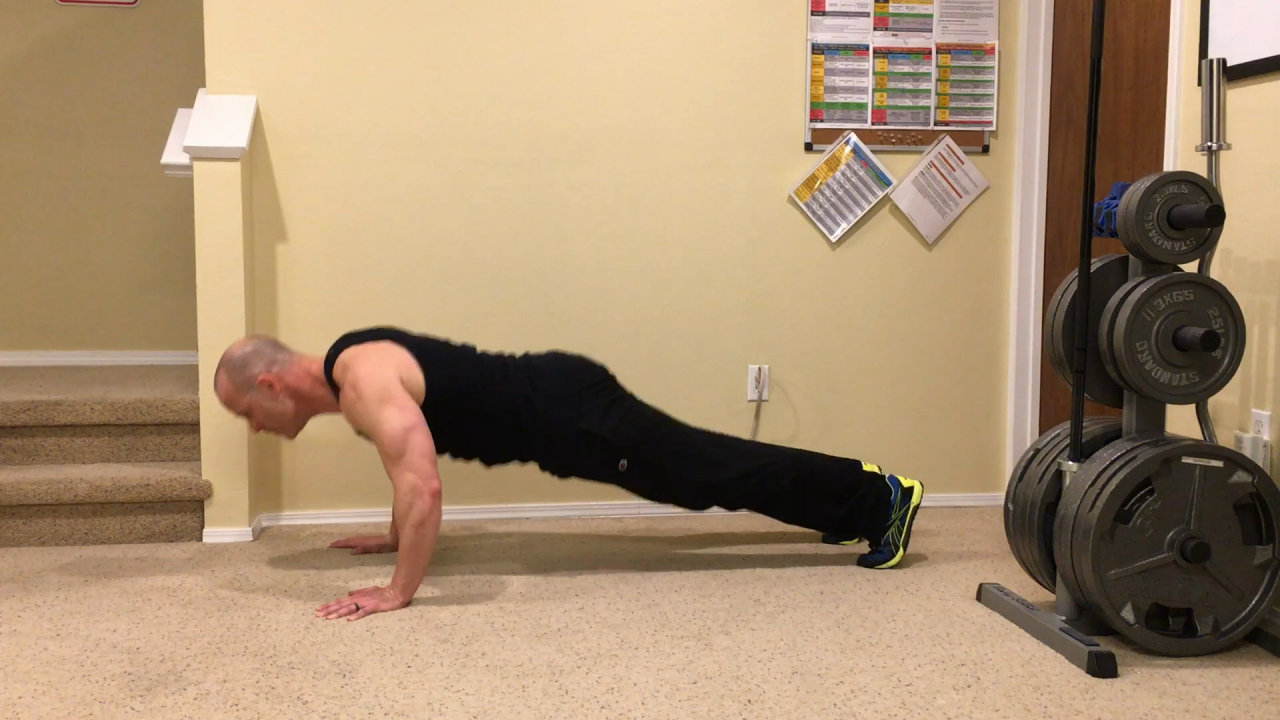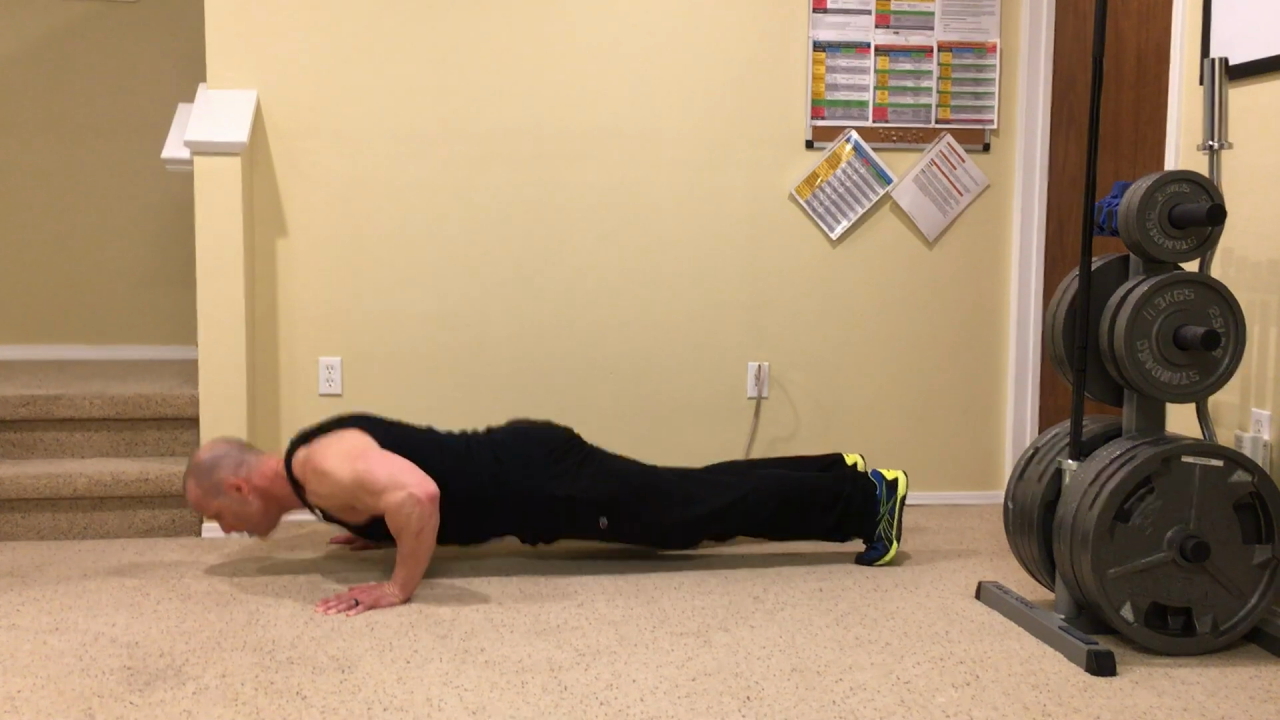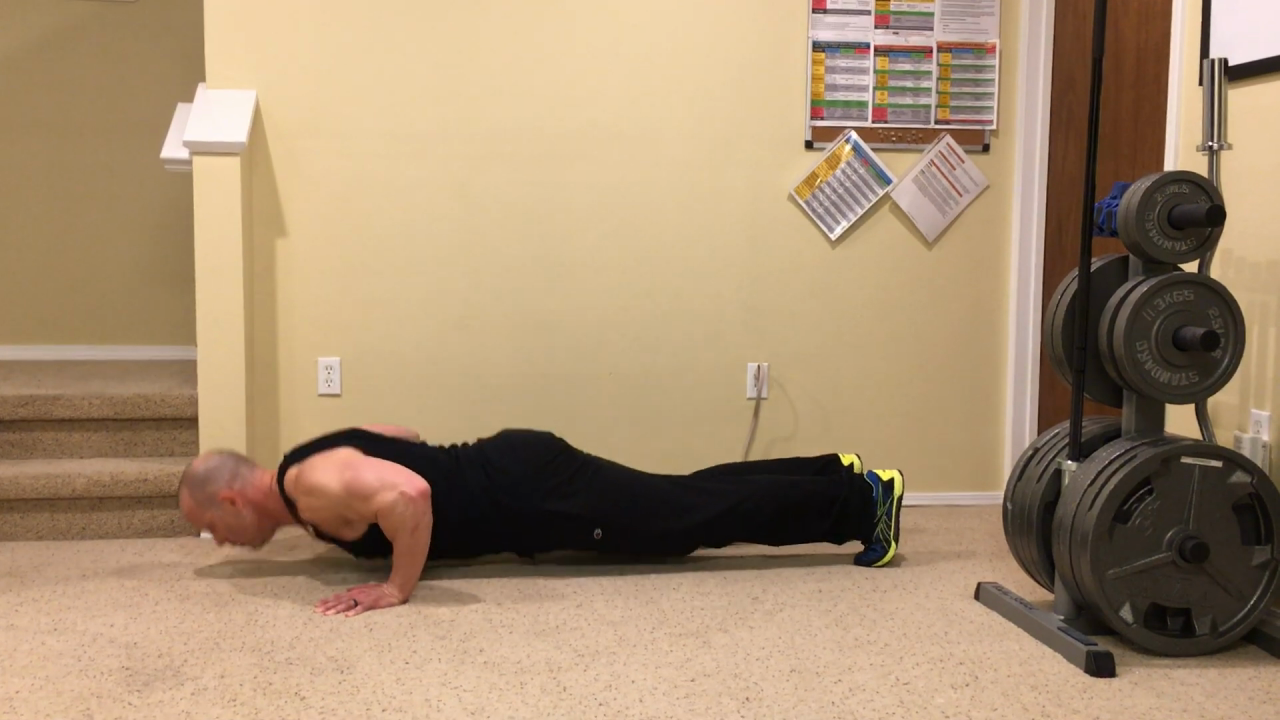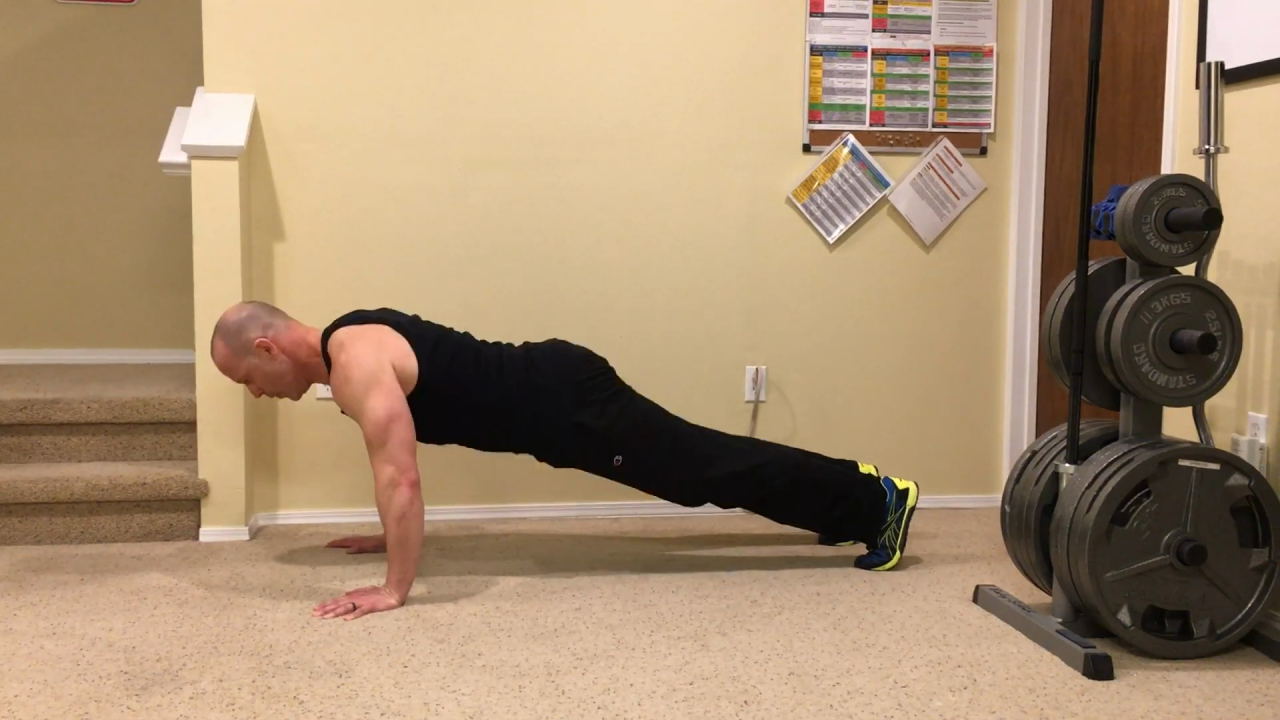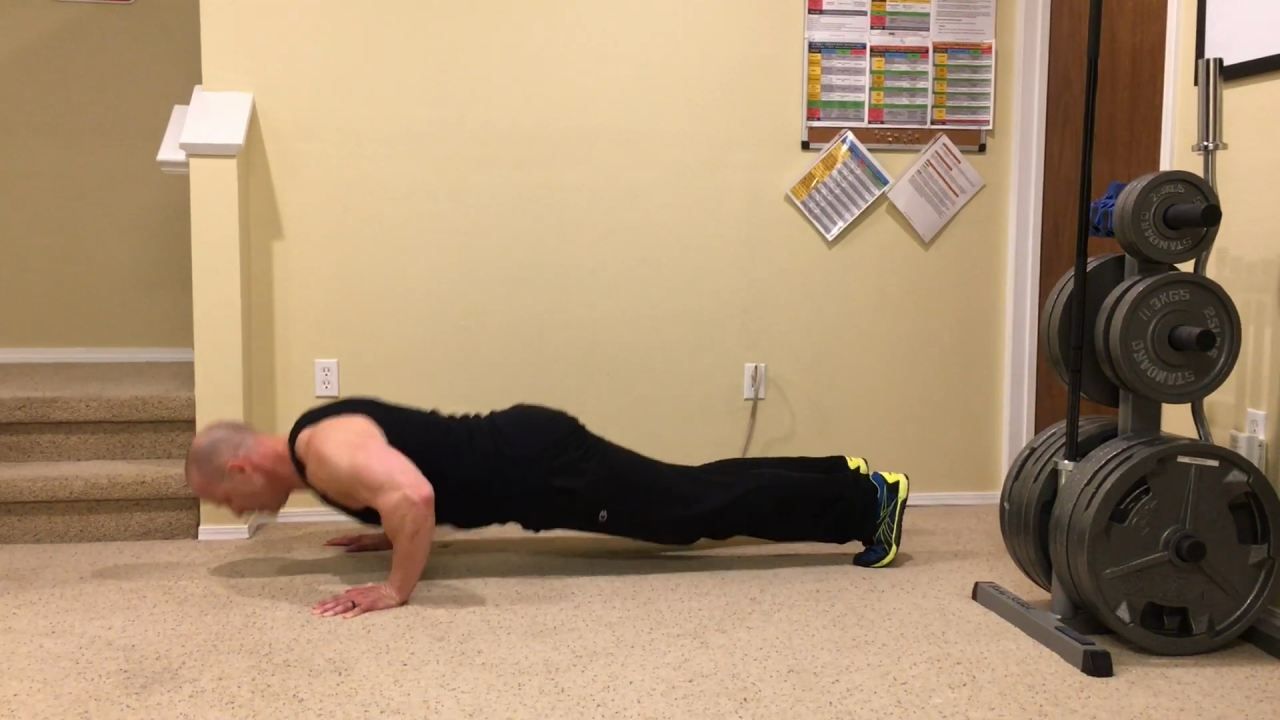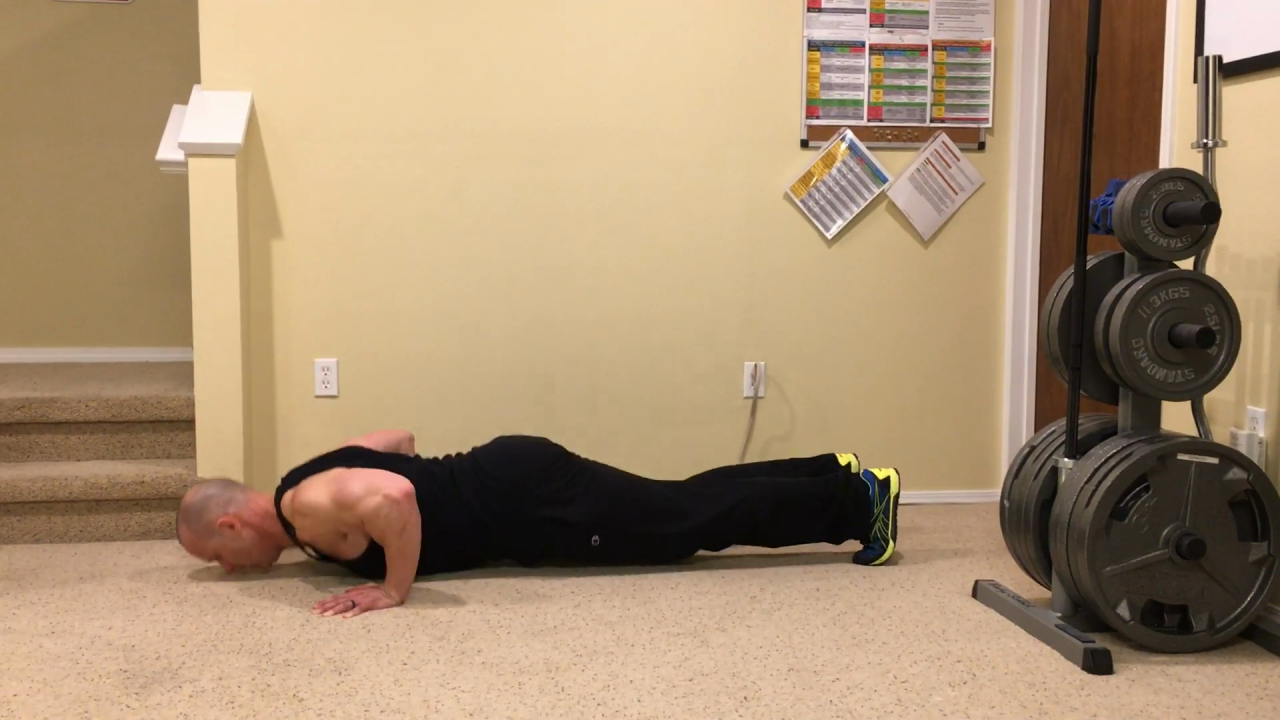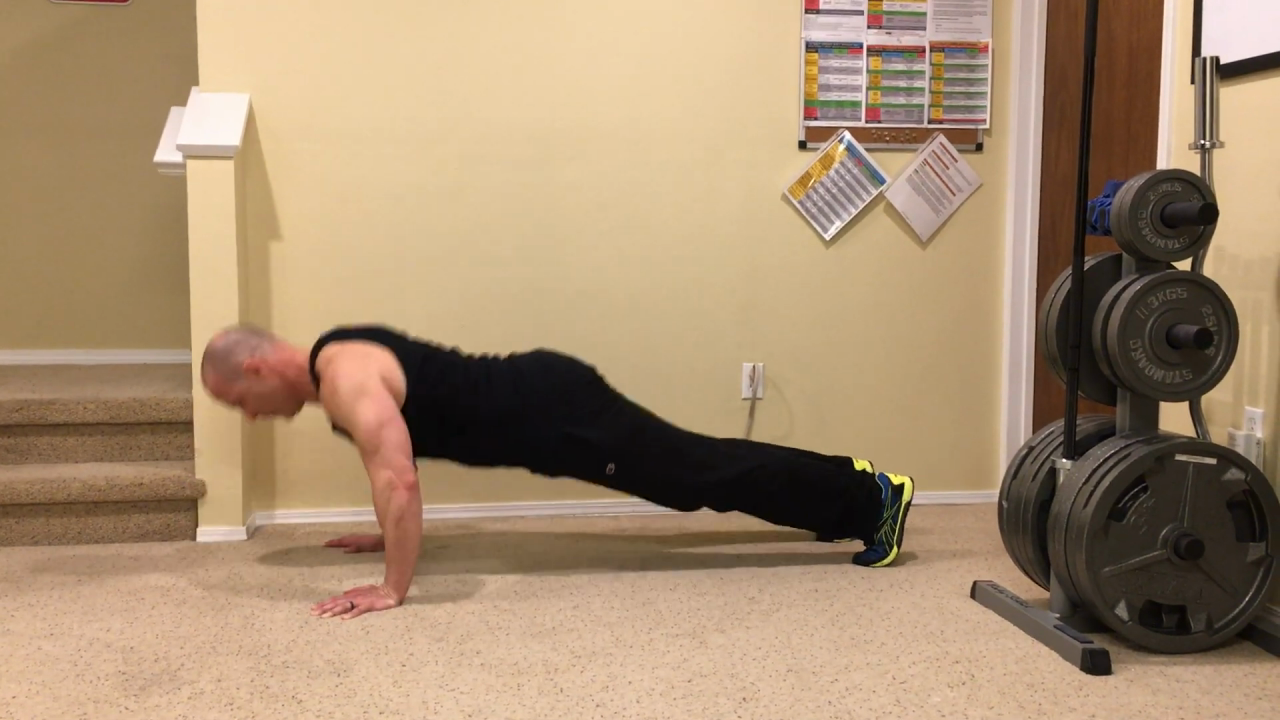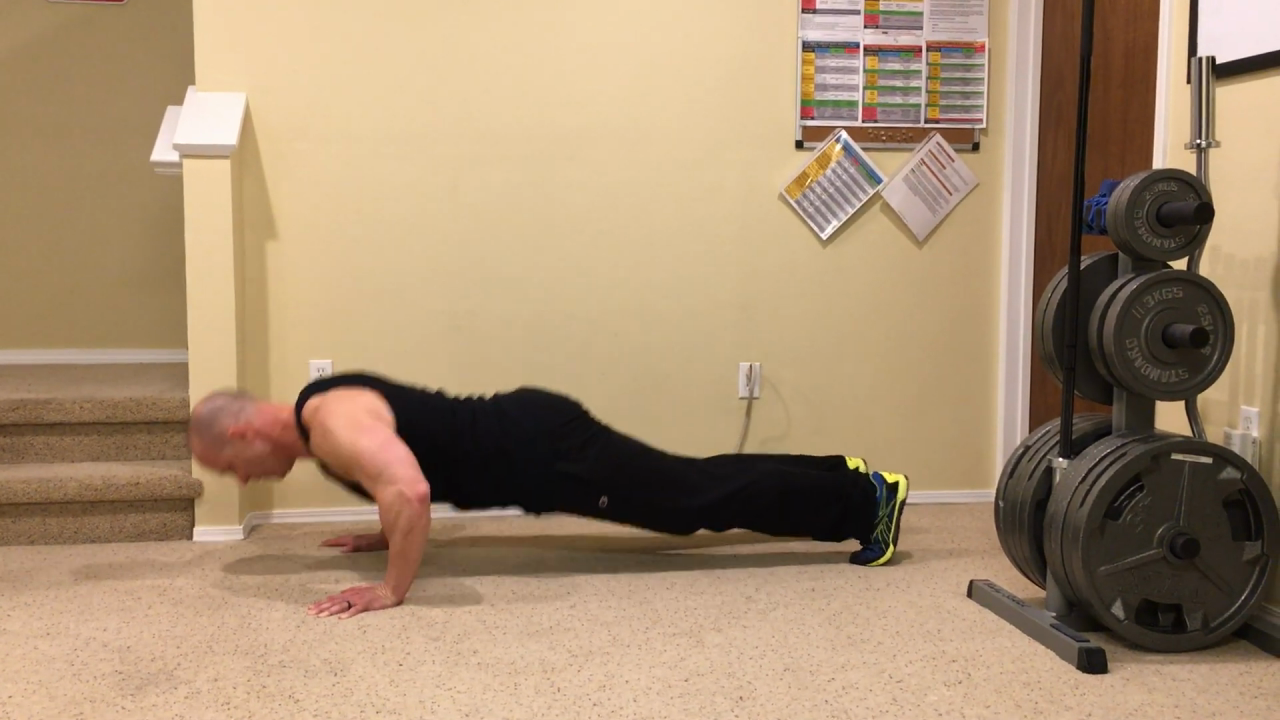
dt=0.4s
person 1, frame 1
left shoulder: (363, 379)
right shoulder: (353, 368)
left elbow: (421, 486)
right elbow: (412, 464)
left wrist: (398, 592)
right wrist: (396, 537)
left hip: (569, 412)
right hip: (551, 403)
left knee: (719, 477)
right knee: (713, 473)
left ankle: (879, 498)
right ankle: (858, 488)
person 1, frame 2
left shoulder: (320, 471)
right shoulder: (321, 453)
left elbow: (420, 495)
left wrist: (398, 588)
right wrist: (383, 530)
left hip: (538, 483)
right hip: (520, 460)
left knee: (705, 508)
right knee: (696, 493)
left ankle: (866, 497)
right ankle: (842, 475)
person 1, frame 3
left shoulder: (310, 491)
right shoulder: (311, 467)
left elbow: (410, 492)
left wrist: (397, 588)
right wrist: (372, 531)
left hip: (529, 496)
right hip: (515, 469)
left knee: (699, 514)
right knee: (689, 498)
left ankle: (862, 498)
right ankle: (838, 476)
person 1, frame 4
left shoulder: (355, 361)
right shoulder: (349, 344)
left elbow: (398, 475)
right elbow: (401, 456)
left wrist: (395, 590)
right wrist: (391, 533)
left hip: (565, 403)
right hip: (550, 390)
left knee: (718, 474)
right knee: (714, 463)
left ankle: (874, 504)
right ankle: (859, 488)
person 1, frame 5
left shoulder: (323, 452)
right shoulder: (323, 434)
left elbow: (415, 496)
left wrist: (395, 590)
right wrist: (388, 534)
left hip: (540, 469)
right hip: (520, 446)
left knee: (703, 507)
right knee: (696, 491)
left ankle: (867, 500)
right ankle: (844, 480)
person 1, frame 6
left shoulder: (306, 508)
right shoulder: (314, 482)
left elbow: (394, 496)
right elbow: (401, 439)
left wrist: (393, 588)
left hip: (525, 503)
right hip: (509, 474)
left knee: (697, 521)
right knee: (687, 502)
left ankle: (857, 497)
right ankle: (837, 477)
person 1, frame 7
left shoulder: (341, 376)
right shoulder: (336, 359)
left elbow: (397, 480)
right elbow: (400, 460)
left wrist: (393, 588)
right wrist: (388, 533)
left hip: (555, 415)
right hip: (539, 397)
left knee: (713, 478)
right knee: (707, 467)
left ankle: (869, 498)
right ankle: (853, 482)
person 1, frame 8
left shoulder: (329, 424)
right shoulder: (326, 408)
left elbow: (411, 491)
left wrist: (391, 590)
right wrist: (387, 536)
left hip: (543, 452)
right hip: (525, 431)
left knee: (703, 499)
right knee: (699, 486)
left ankle: (866, 499)
right ankle: (846, 481)
